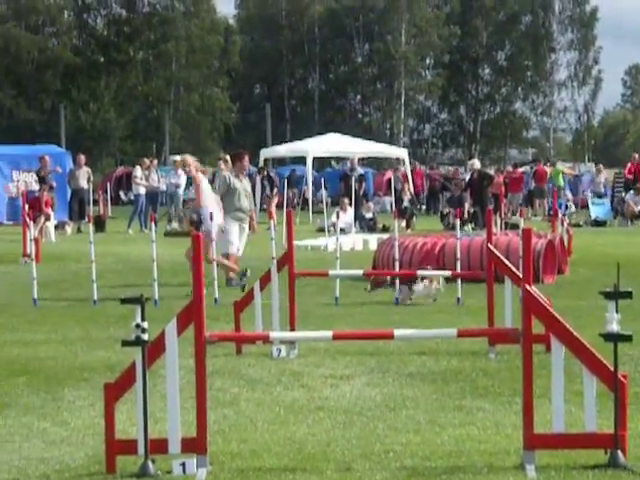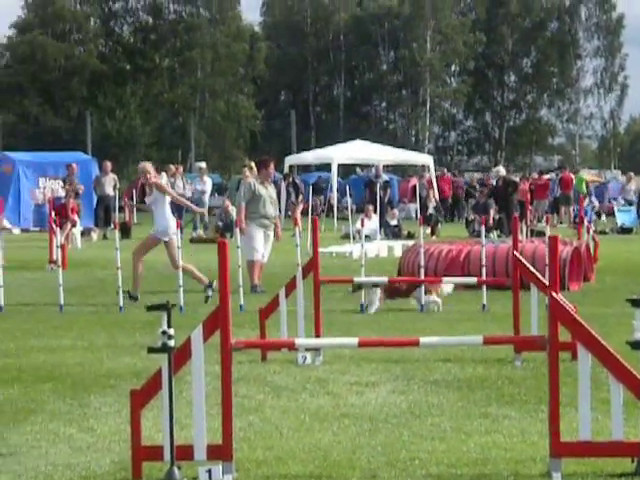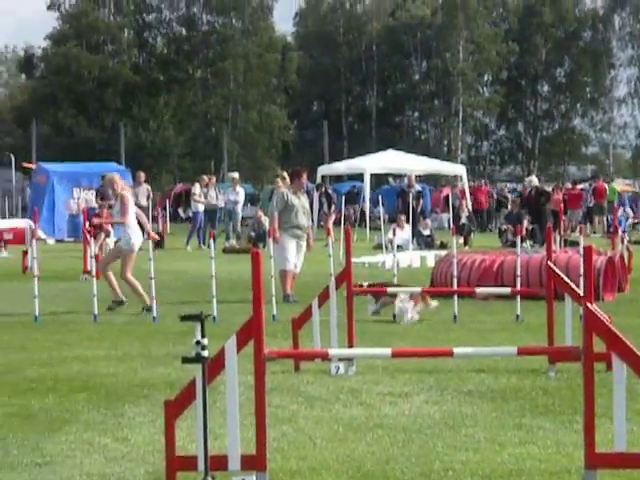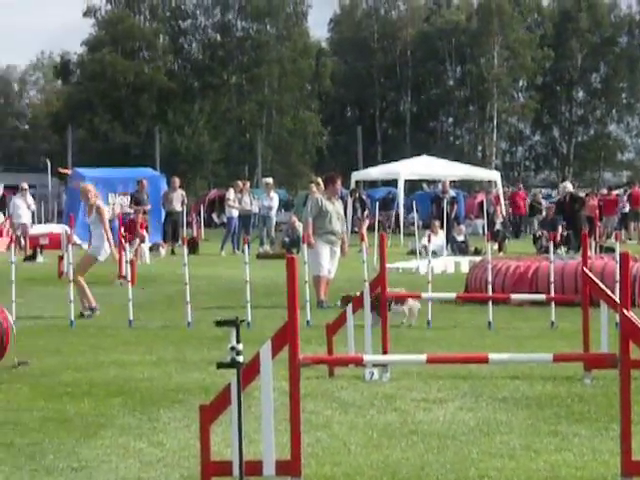
dt=0.2s
person 1, frame 1
left shoulder: (197, 178)
right shoulder: (201, 179)
left elbow: (199, 201)
right elbow: (214, 198)
left hip: (210, 218)
right hip: (211, 217)
left knee: (209, 258)
right knee: (189, 254)
left ankle: (239, 272)
person 1, frame 2
left shoulder: (158, 184)
right shoulder: (149, 187)
left elbow: (176, 197)
left wrist: (194, 208)
left hip: (164, 226)
right hip: (160, 227)
left knee: (137, 254)
right knee: (176, 264)
right ankle: (207, 284)
person 1, frame 3
left shoulder: (124, 196)
right shoulder: (119, 197)
left elbow: (126, 220)
right elbow: (140, 213)
left wrist: (103, 221)
right wrist: (149, 230)
left hip: (131, 238)
right hip: (126, 239)
left knee: (125, 275)
right knee: (103, 265)
left ankle: (147, 304)
right ankle: (119, 298)
person 1, frame 4
left shoulder: (99, 207)
right shoulder: (90, 207)
left elbow: (106, 229)
left wrist: (112, 249)
left hip: (100, 246)
right hip: (96, 246)
left knee: (76, 274)
right knee: (78, 276)
left ankle: (92, 305)
right ankle: (86, 309)
person 2, frame 1
left shoulder: (246, 180)
right shoulder: (225, 176)
left elbow: (250, 201)
right elbow: (217, 196)
left wrist: (253, 219)
left hip: (244, 220)
right hip: (229, 218)
left knee: (238, 250)
right knee: (230, 248)
left ankle: (234, 276)
right ankle: (229, 277)
person 2, frame 2
left shoulder: (272, 187)
right shoulder: (250, 183)
left elbow: (275, 208)
right elbow: (241, 203)
left wrist: (278, 226)
right wrist: (241, 221)
left hip: (269, 226)
right hip: (254, 224)
left knee: (263, 257)
right knee: (255, 255)
left ankle: (259, 283)
right ankle: (254, 284)
person 2, frame 3
left shoulder: (304, 197)
right shoulder: (283, 193)
left elbow: (308, 218)
right elbow: (274, 212)
left wrist: (310, 236)
right wrist: (275, 231)
left hip: (301, 237)
right hip: (287, 234)
left knee: (296, 267)
right knee: (287, 265)
left ankle: (291, 293)
right ankle: (286, 294)
person 2, frame 4
left shoulder: (339, 203)
right shoulder: (317, 199)
left elbow: (342, 224)
right elbow: (308, 218)
left wrist: (345, 241)
right wrist: (309, 236)
left hip: (335, 242)
right hip: (321, 240)
left knee: (330, 273)
right knee: (321, 270)
left ankle: (325, 299)
right ankle: (320, 299)
